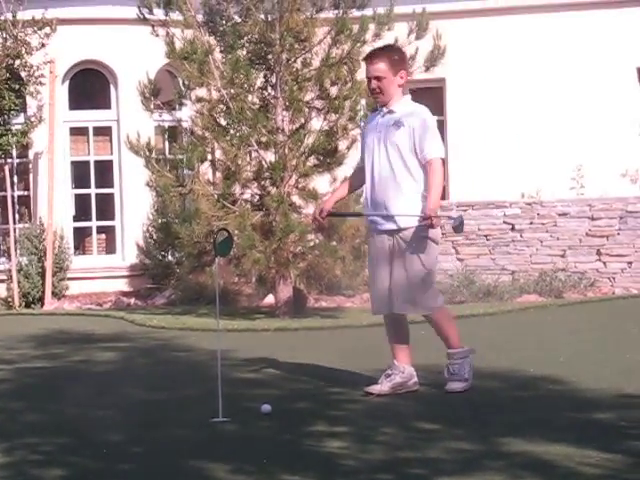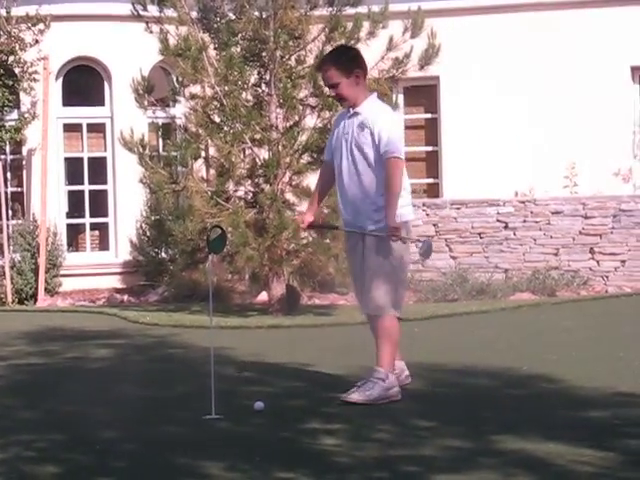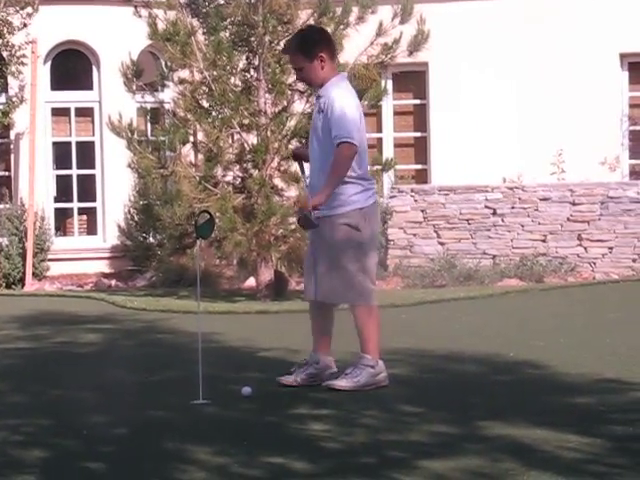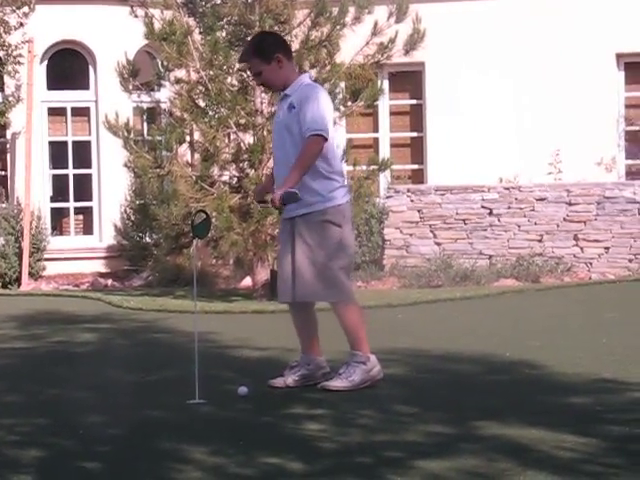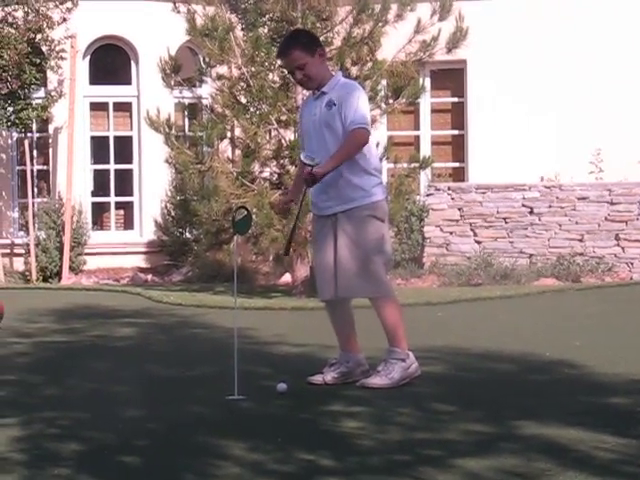
dt=0.5s
person 1, frame 1
left shoulder: (417, 116)
right shoulder: (370, 123)
left elbow: (434, 164)
left wrist: (431, 204)
right wrist: (332, 198)
left hip: (413, 224)
right hip: (379, 226)
left knee: (422, 296)
right knee: (387, 301)
left ankle: (459, 356)
right ankle: (402, 370)
person 1, frame 2
left shoulder: (381, 115)
right shoulder: (340, 121)
left elbow: (393, 163)
right elbow: (331, 168)
left wrist: (392, 213)
right wrist: (312, 206)
left hip: (385, 225)
right hip: (357, 226)
left knee: (383, 301)
right knee: (370, 302)
left ankle: (385, 379)
right ankle: (393, 367)
person 1, frame 3
left shoulder: (339, 97)
right shoulder: (325, 97)
left elbow: (348, 148)
left wrist: (323, 194)
right wrist: (306, 155)
left hip: (349, 208)
right hip: (328, 211)
left knee: (356, 288)
right knee: (318, 289)
left ankle: (371, 365)
right ankle: (320, 361)
person 1, frame 4
left shoulder: (311, 94)
right shoulder: (283, 103)
left elbow: (316, 142)
left wrist: (286, 184)
right wrist: (270, 183)
left hip: (324, 208)
right hip: (292, 211)
left knee: (335, 285)
right knee: (293, 291)
left ankle: (364, 361)
right ankle: (312, 361)
person 1, frame 5
left shoulder: (349, 92)
right shoulder: (307, 107)
left elbow: (360, 135)
left wrist: (326, 167)
right wrist: (294, 192)
left hip: (361, 203)
right hip: (325, 209)
left knee: (374, 281)
right knee: (331, 289)
left ankle: (401, 358)
right ankle: (351, 359)
